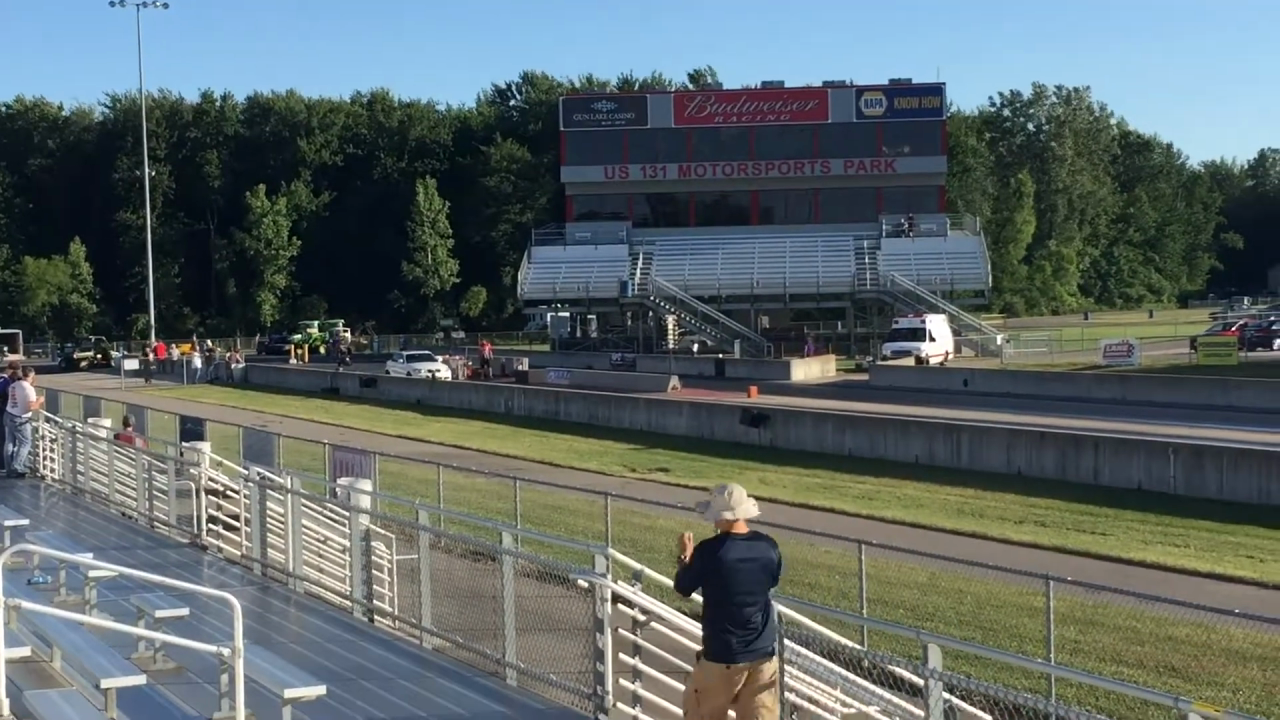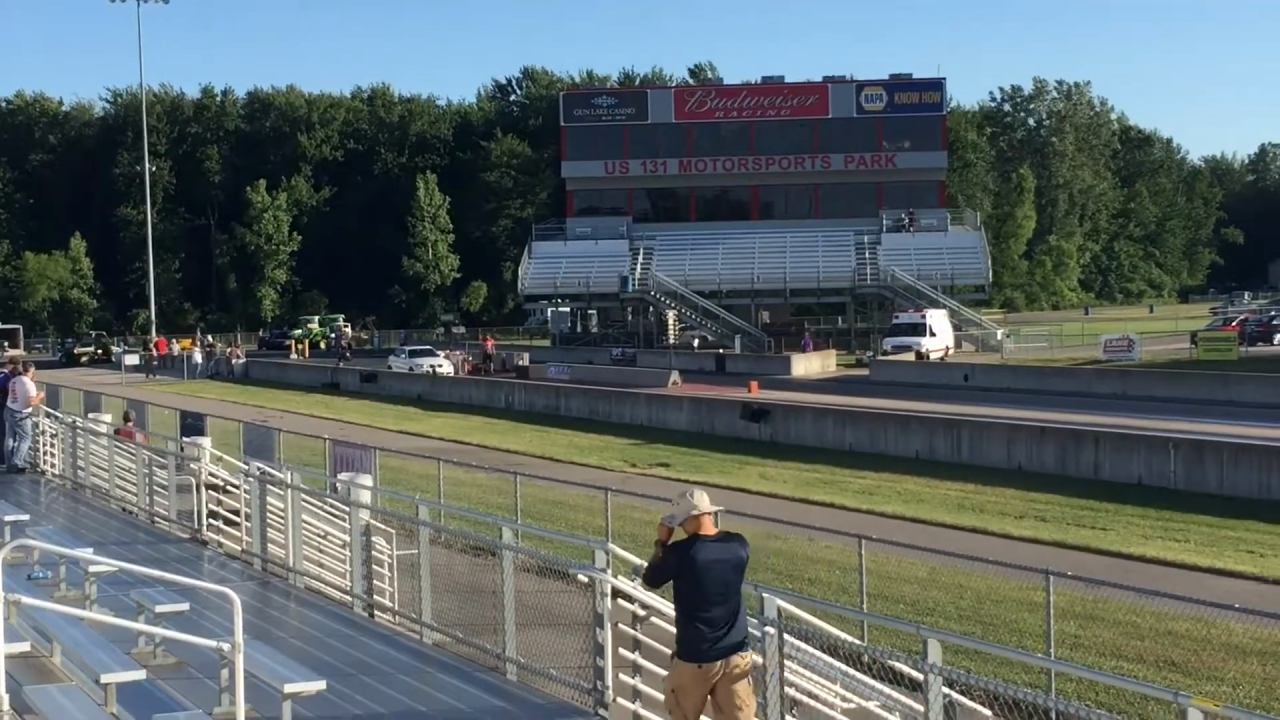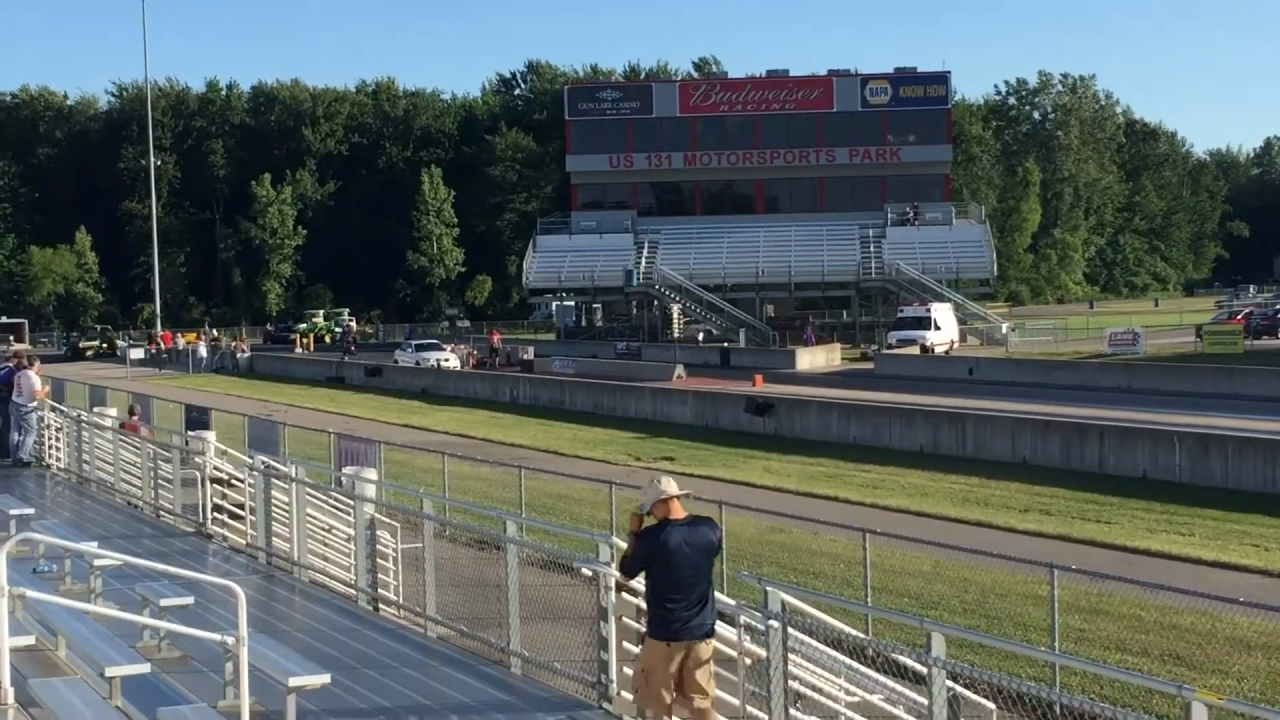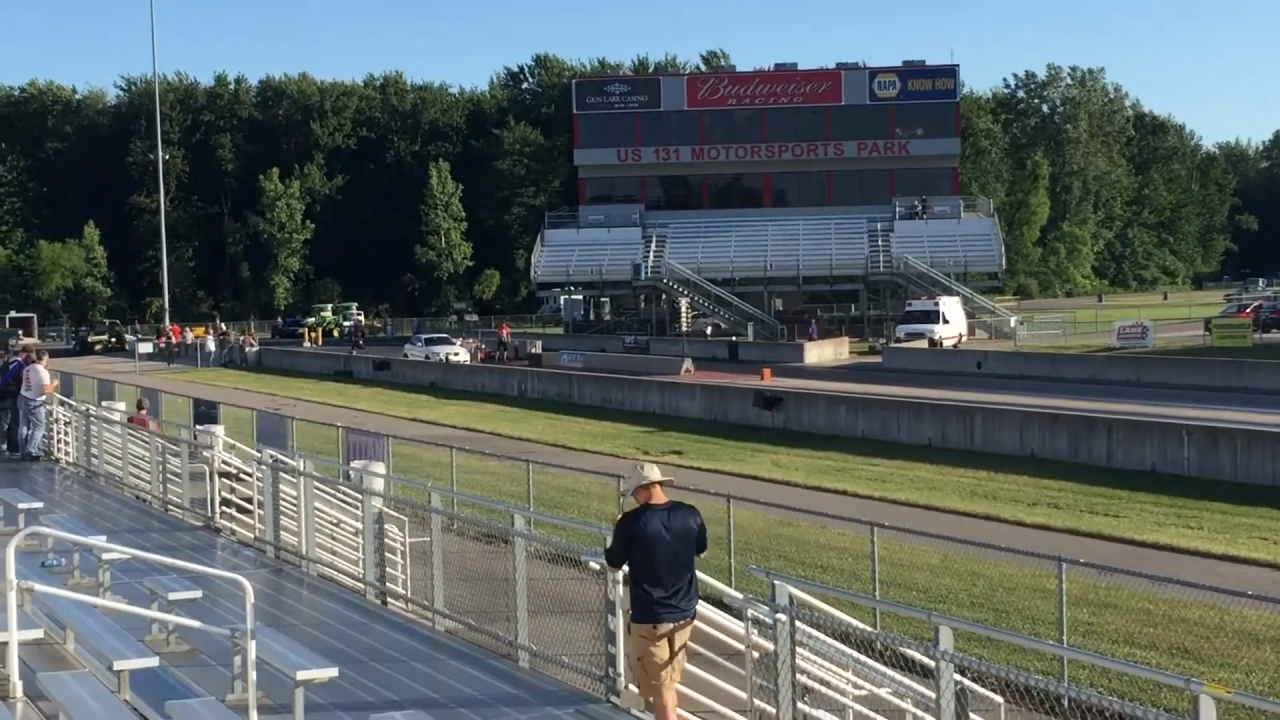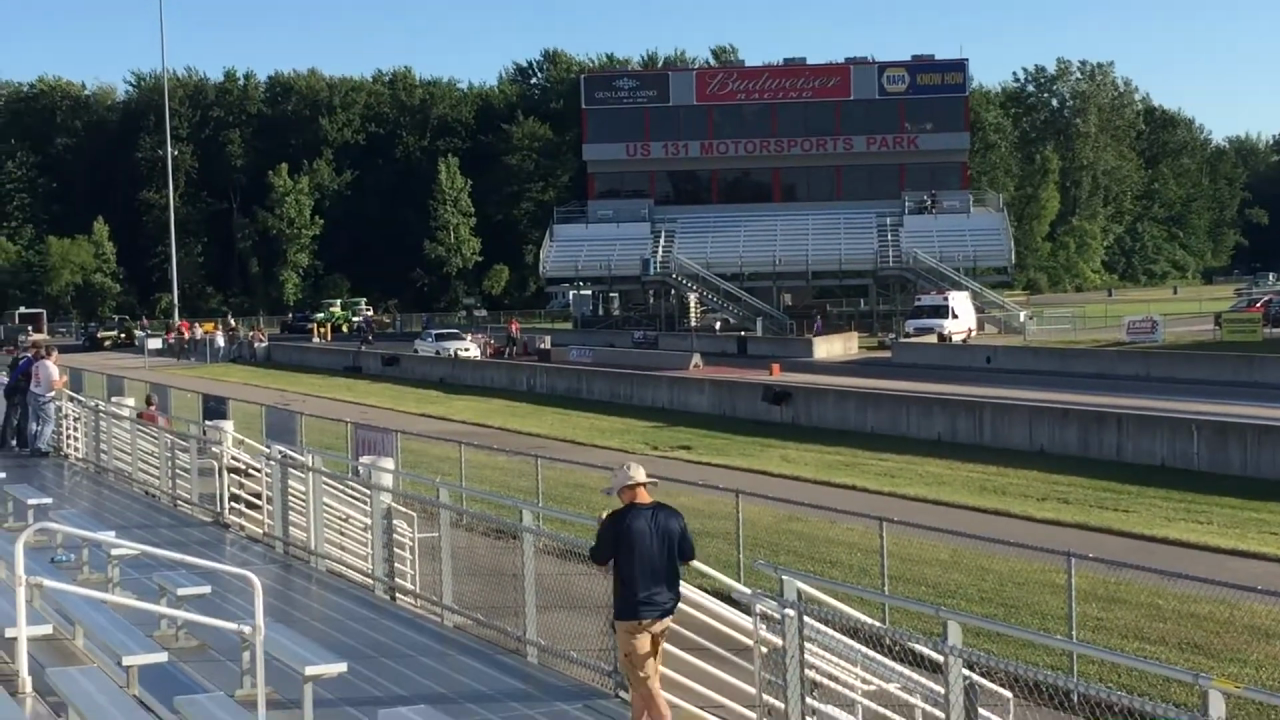
dt=0.2s
person 1, frame 1
left shoulder: (709, 550)
right shoulder: (769, 547)
left elbow: (682, 588)
left wrist: (684, 556)
left hip: (722, 657)
right hip: (763, 652)
person 1, frame 2
left shoulder: (681, 552)
right shoulder: (739, 546)
left elbow: (650, 580)
left wrist: (661, 543)
left hip: (695, 655)
right hip: (736, 651)
person 1, frame 3
left shoulder: (652, 537)
right shoulder: (710, 529)
left elbow: (627, 572)
left wrist: (633, 534)
left hip: (665, 636)
right hip: (702, 633)
person 1, frame 4
left shoulder: (632, 522)
right shoulder: (690, 515)
left elbow: (614, 562)
right elbow: (700, 549)
left wrist: (619, 531)
left hip: (649, 619)
right hip: (684, 615)
left knee: (661, 694)
right knee: (668, 685)
person 1, frame 5
left shoulder: (617, 521)
right shoulder: (673, 517)
left elbow: (598, 560)
right elbow: (688, 557)
left wrist: (604, 529)
left hip: (632, 615)
right hip: (664, 611)
left knee: (649, 689)
right knee: (643, 680)
